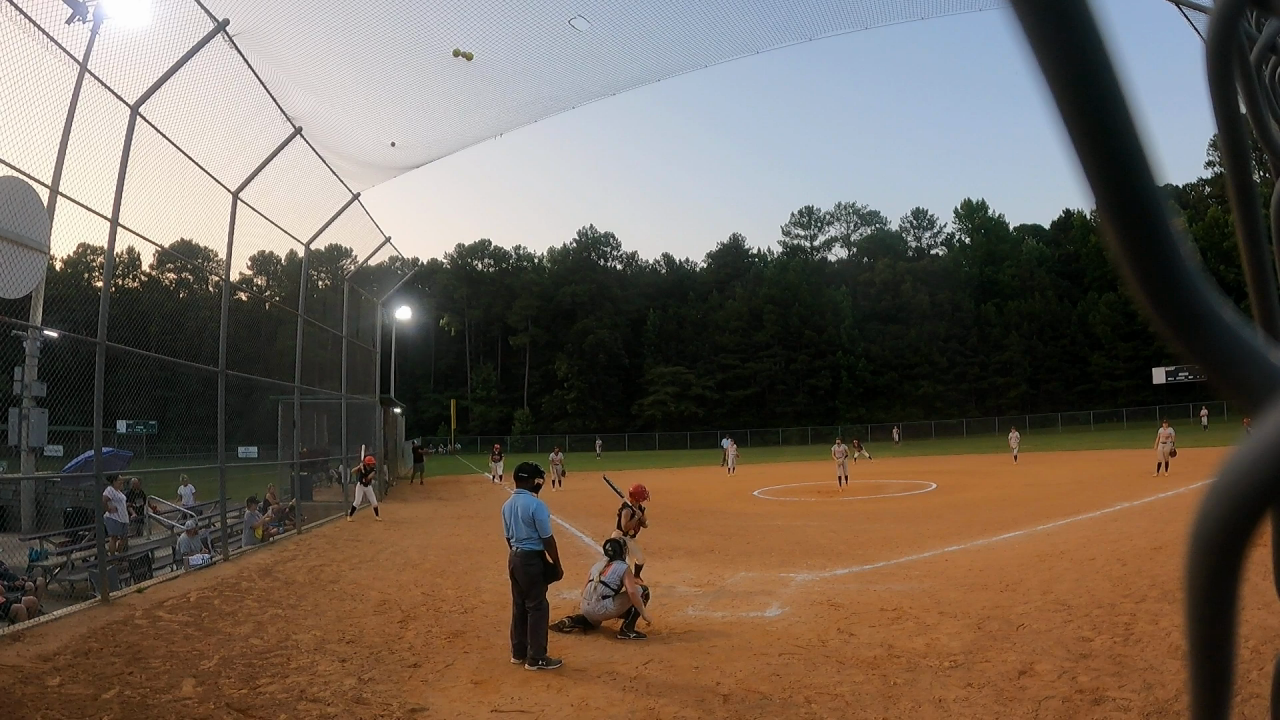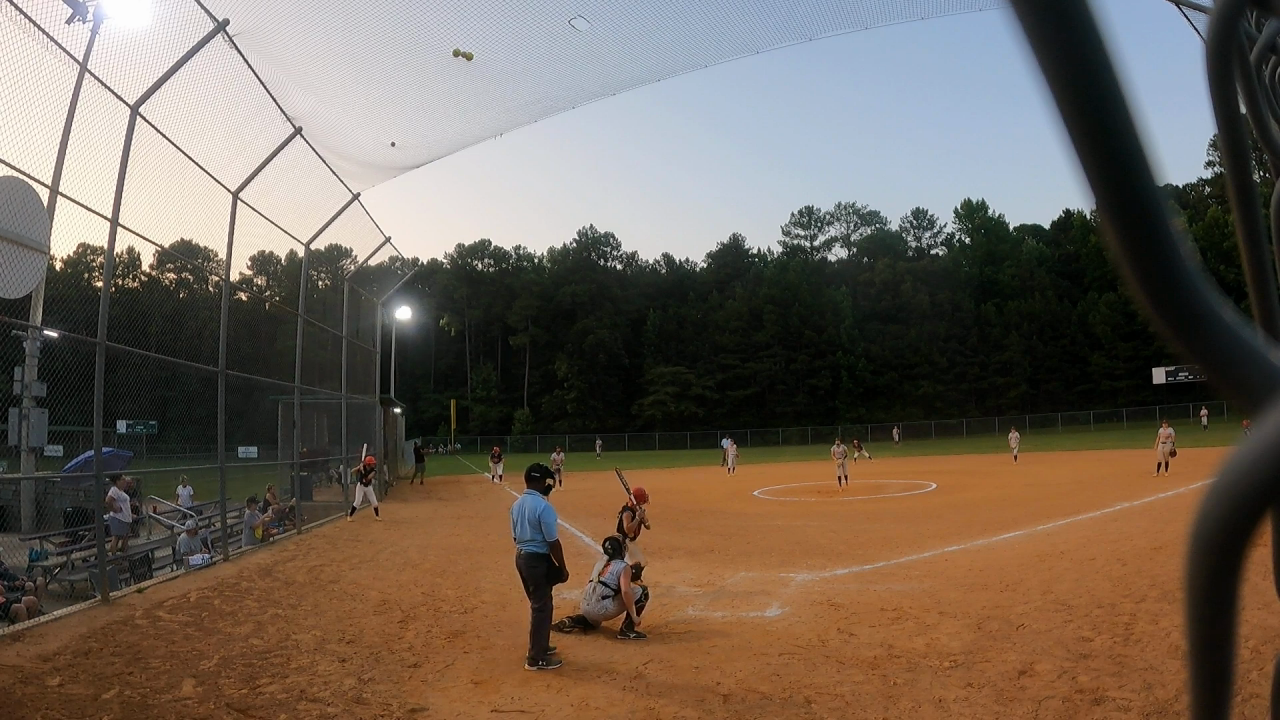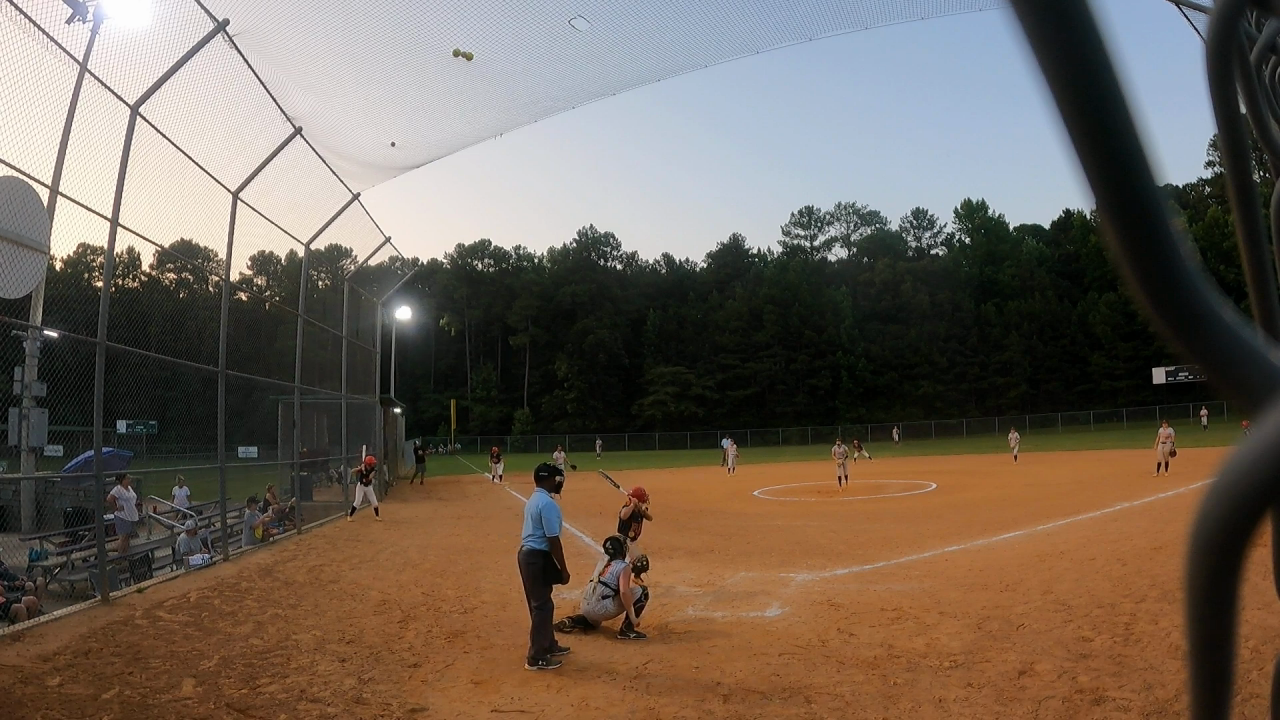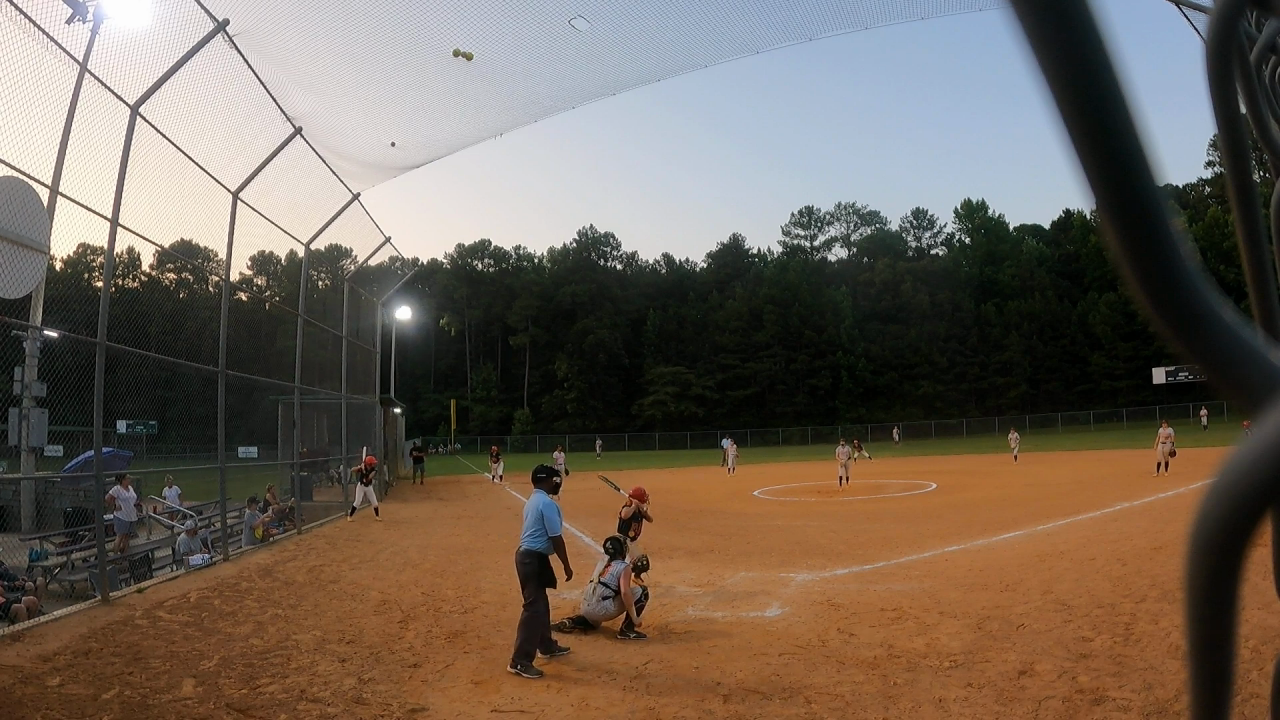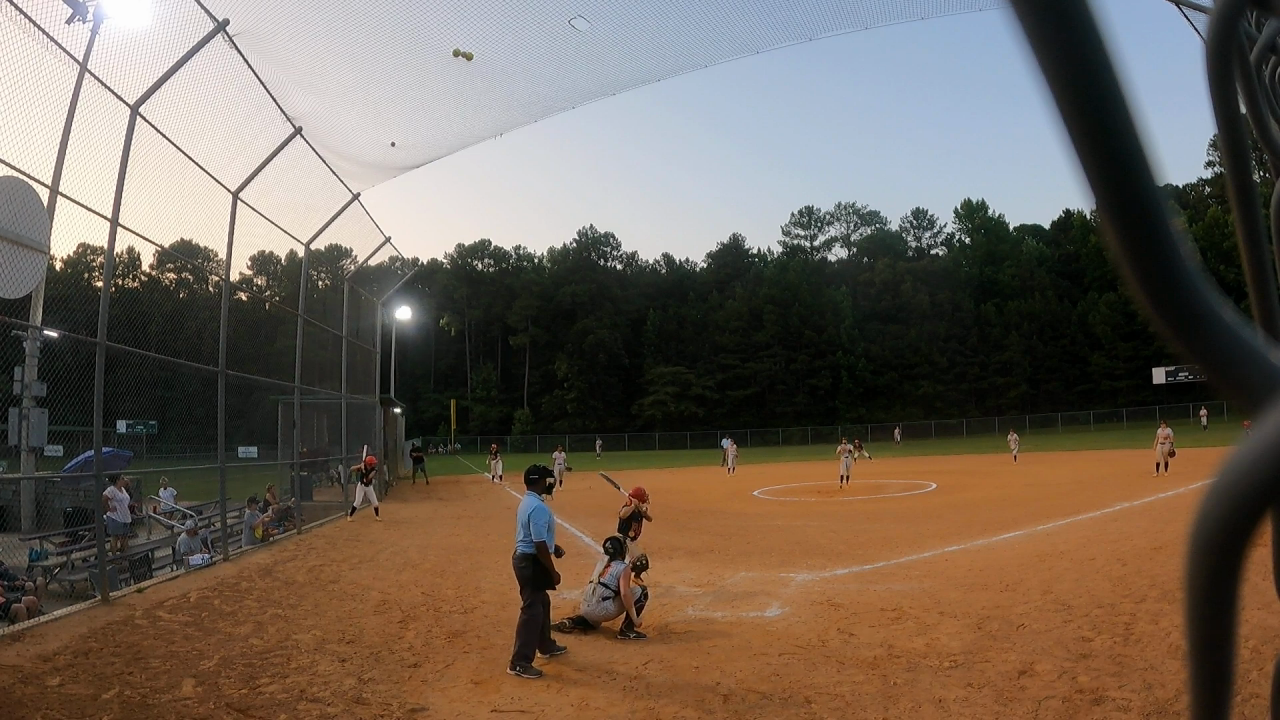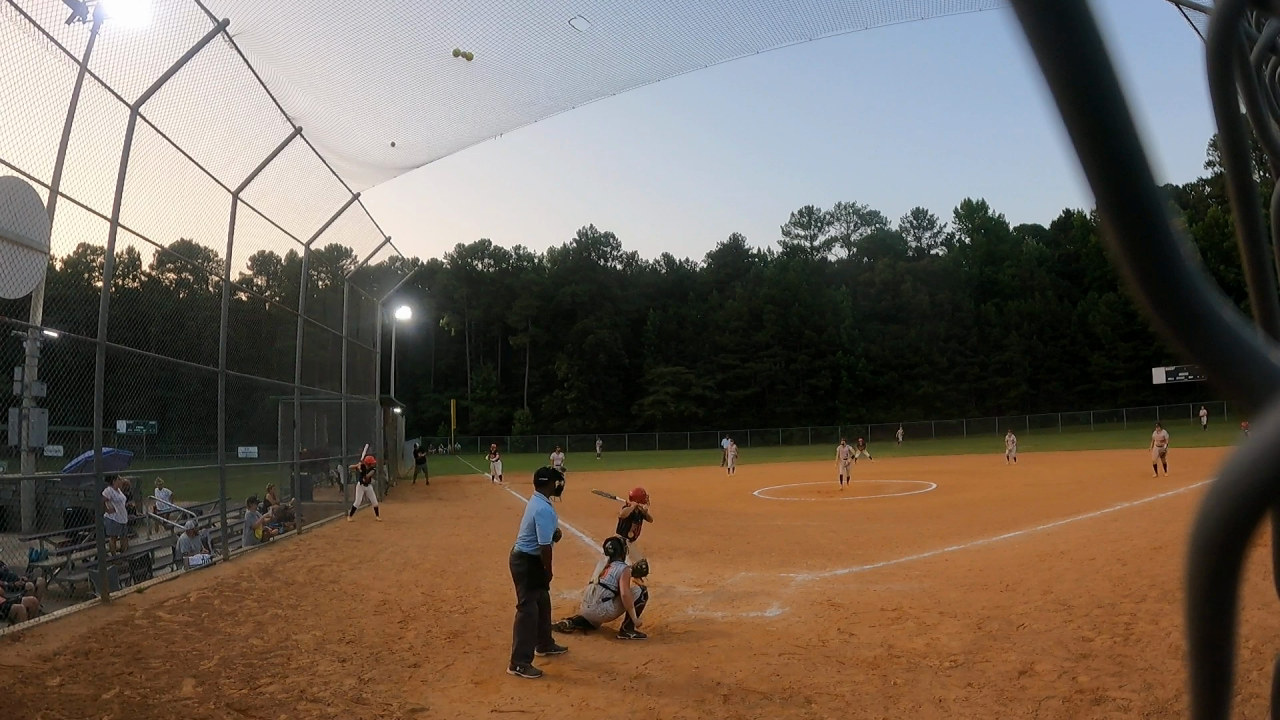
dt=0.5s
person 1, frame 1
left shoulder: (507, 505)
right shoulder: (536, 505)
right elbow: (547, 539)
right wrist: (557, 565)
left hip: (514, 558)
right hip: (532, 559)
left knee: (519, 606)
right knee: (537, 608)
left ankle: (519, 652)
right ankle: (535, 658)
person 1, frame 2
left shoulder: (517, 504)
right shoulder: (543, 507)
right elbow: (553, 542)
right wrist: (563, 568)
left hip: (521, 557)
right hip: (538, 560)
left knee: (540, 604)
right knee: (542, 607)
left ankle: (540, 646)
right ankle: (536, 658)
person 1, frame 3
left shoulder: (533, 500)
right shoulder: (548, 503)
right elbow: (553, 540)
left wrist: (557, 567)
right wrist: (563, 569)
left hip: (527, 554)
right hip: (537, 558)
left knee: (540, 604)
right knee: (542, 606)
left ankle: (548, 646)
right ankle: (536, 657)
person 1, frame 4
left shoulder: (532, 501)
right shoulder: (547, 503)
right elbow: (556, 538)
right wrist: (566, 565)
left hip: (526, 555)
right hip: (534, 559)
left knee: (540, 603)
right knee: (533, 608)
left ankle: (546, 646)
right ankle: (520, 661)
person 1, frame 5
left shoulder: (527, 502)
right shoulder: (538, 507)
right elbow: (539, 544)
left wrist: (552, 547)
right wrist: (553, 570)
left hip: (525, 558)
right hip: (531, 562)
left knee: (542, 603)
right knee: (531, 610)
left ankle: (546, 645)
right ankle: (519, 663)
person 1, frame 6
left shoulder: (536, 501)
right shoulder: (545, 509)
right elbow: (545, 547)
left wrist: (554, 532)
right wrist: (549, 570)
left hip: (526, 558)
right hip: (526, 561)
left knee: (542, 601)
right knee: (528, 609)
left ankle: (544, 645)
right ankle: (519, 662)
